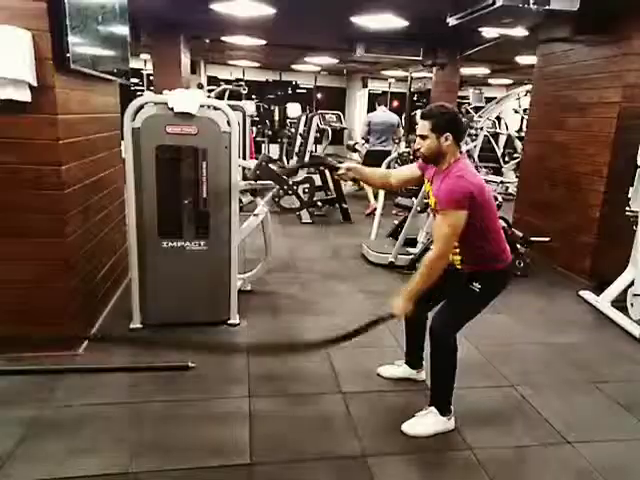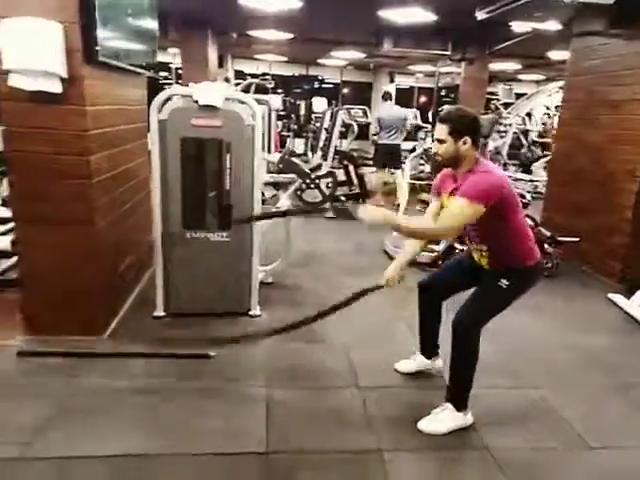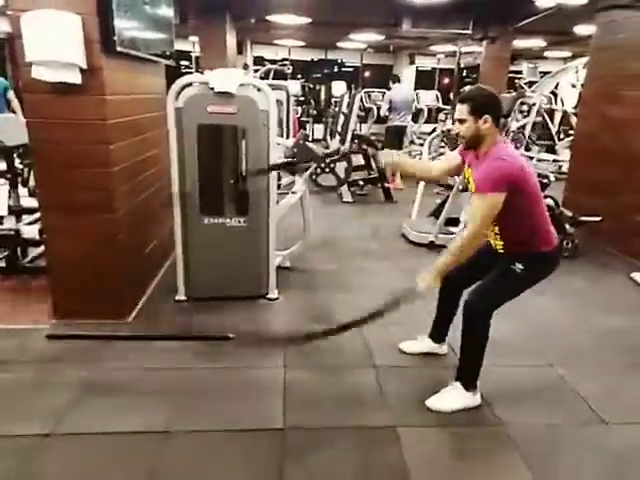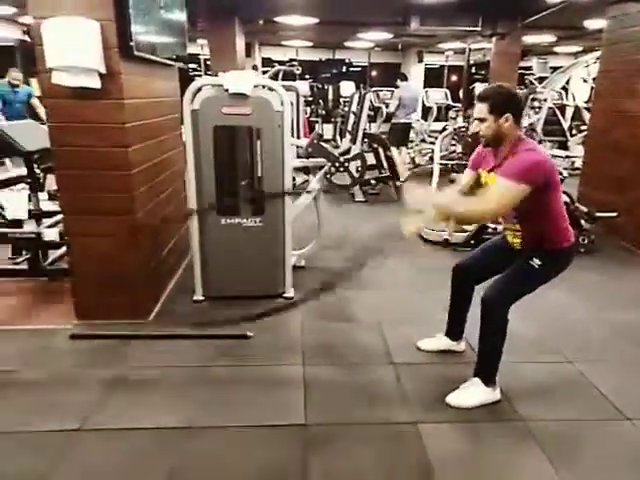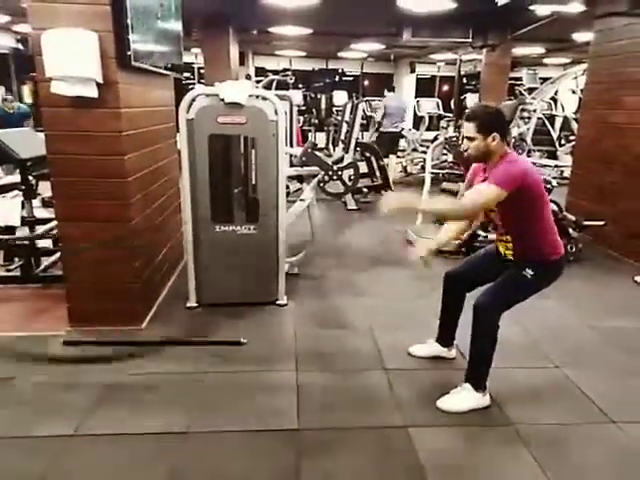
dt=0.7s
person 1, frame 1
left shoulder: (457, 184)
right shoulder: (434, 164)
left elbow: (440, 252)
right elbow: (395, 179)
left wrist: (407, 296)
right wrist: (359, 171)
left hip: (488, 270)
right hip: (462, 260)
left knee: (442, 328)
right knee: (416, 301)
left ankle: (441, 413)
right ankle: (414, 365)
person 1, frame 2
left shoulder: (482, 181)
right shoulder: (449, 176)
left elbow: (441, 230)
right elbow: (428, 223)
left wrist: (386, 217)
right wrist: (399, 262)
left hip: (516, 267)
right hip: (483, 256)
left knee: (465, 322)
right knee: (430, 288)
left ankle: (458, 410)
right ankle: (429, 356)
person 1, frame 3
left shoulder: (496, 166)
right shoulder: (473, 149)
left elbow: (475, 233)
right elbow: (435, 170)
left wrist: (435, 271)
right wrist: (398, 162)
left hip: (534, 253)
right hip: (503, 241)
left knee: (477, 305)
right knee: (453, 279)
left ankle: (467, 389)
right ankle: (436, 340)
person 1, frame 4
left shoulder: (528, 161)
right shoulder: (487, 151)
left elbow: (486, 211)
right elbow: (458, 193)
left wrist: (433, 200)
left hip: (552, 249)
right hip: (516, 237)
left knee: (496, 299)
right knee: (465, 272)
left ankle: (486, 385)
right ankle: (453, 337)
person 1, frame 5
left shoulder: (514, 171)
right shoulder: (480, 167)
left elbow: (464, 209)
right elbow: (464, 217)
left wrist: (408, 202)
right wrist: (432, 244)
left hip: (541, 260)
right hip: (508, 248)
left knee: (486, 306)
right knee: (454, 279)
left ankle: (476, 390)
right ankle: (444, 344)
